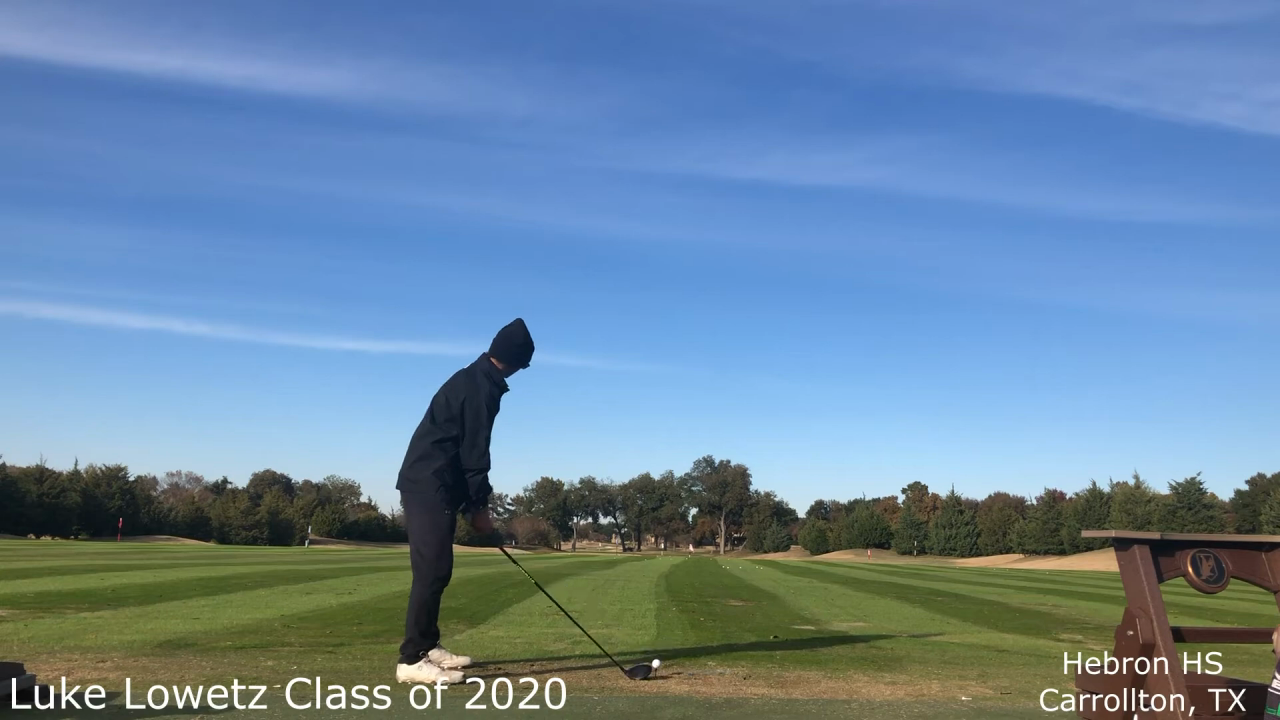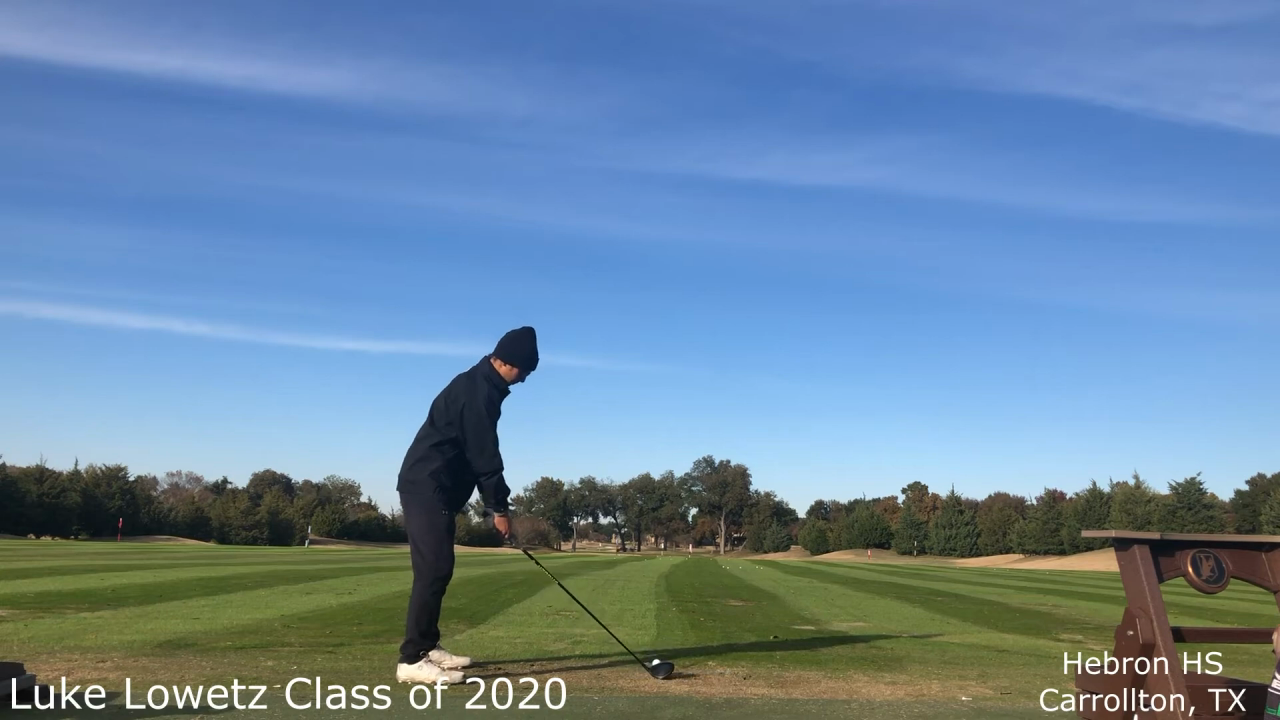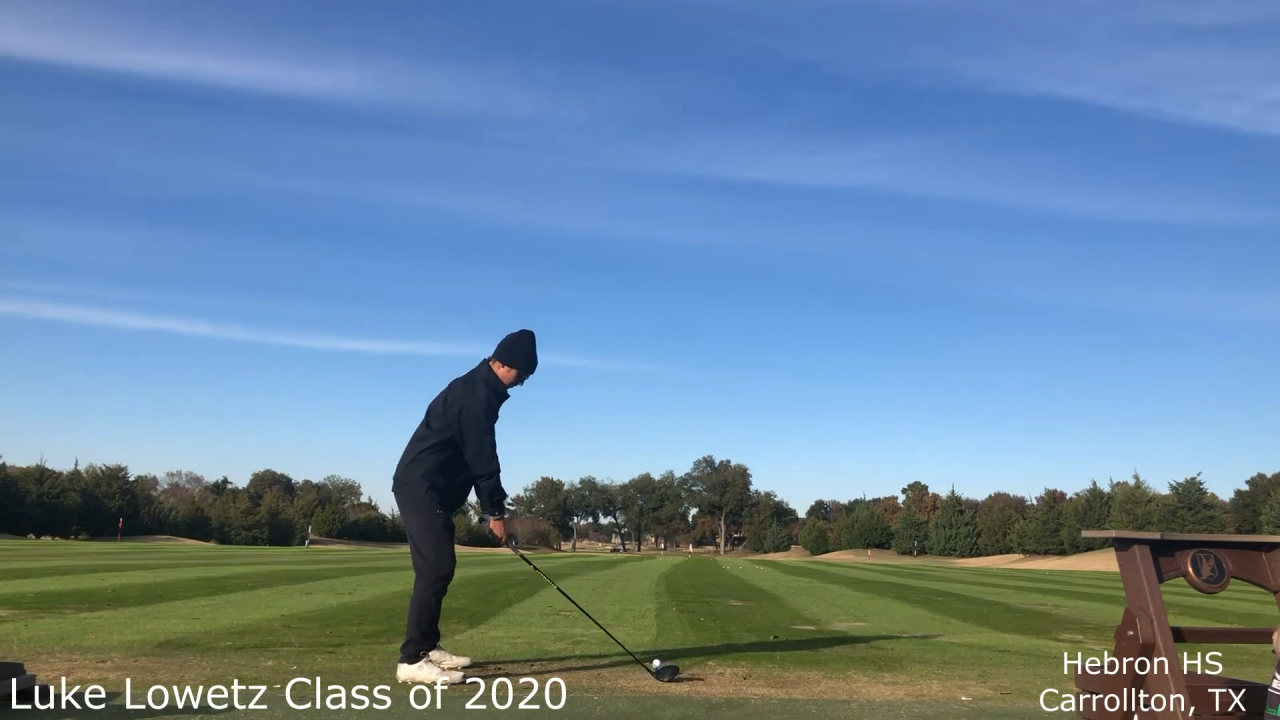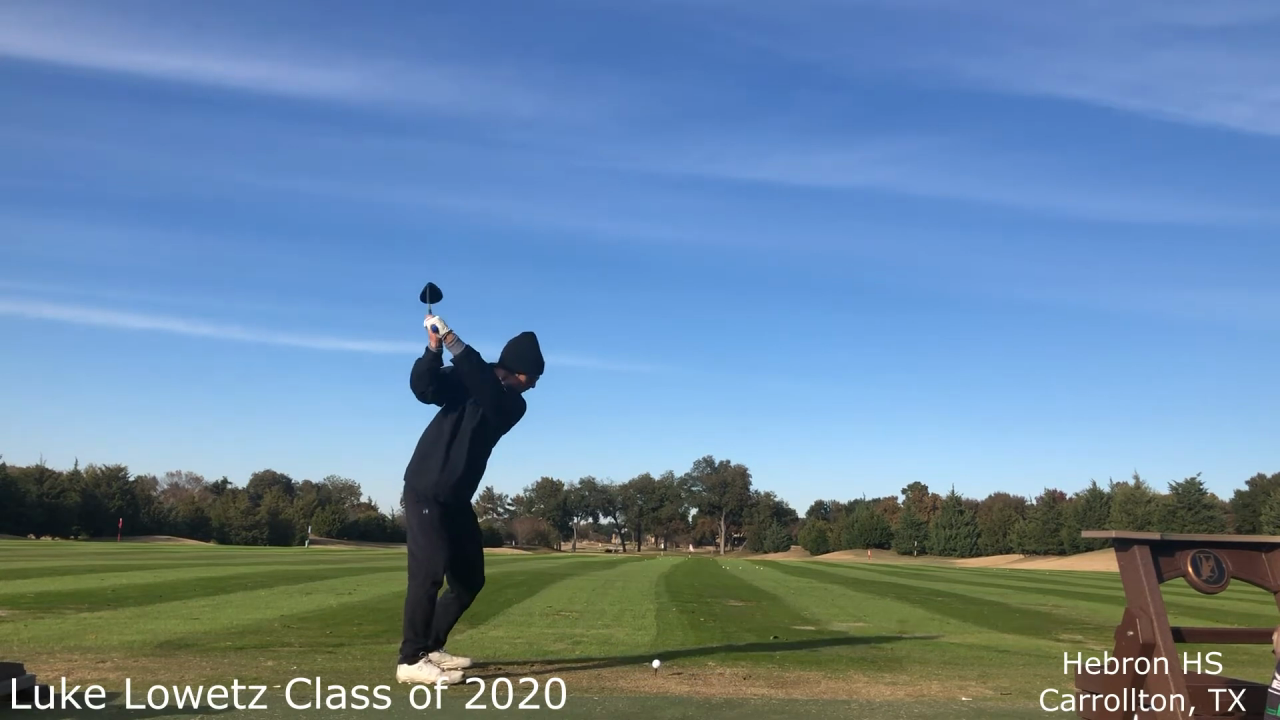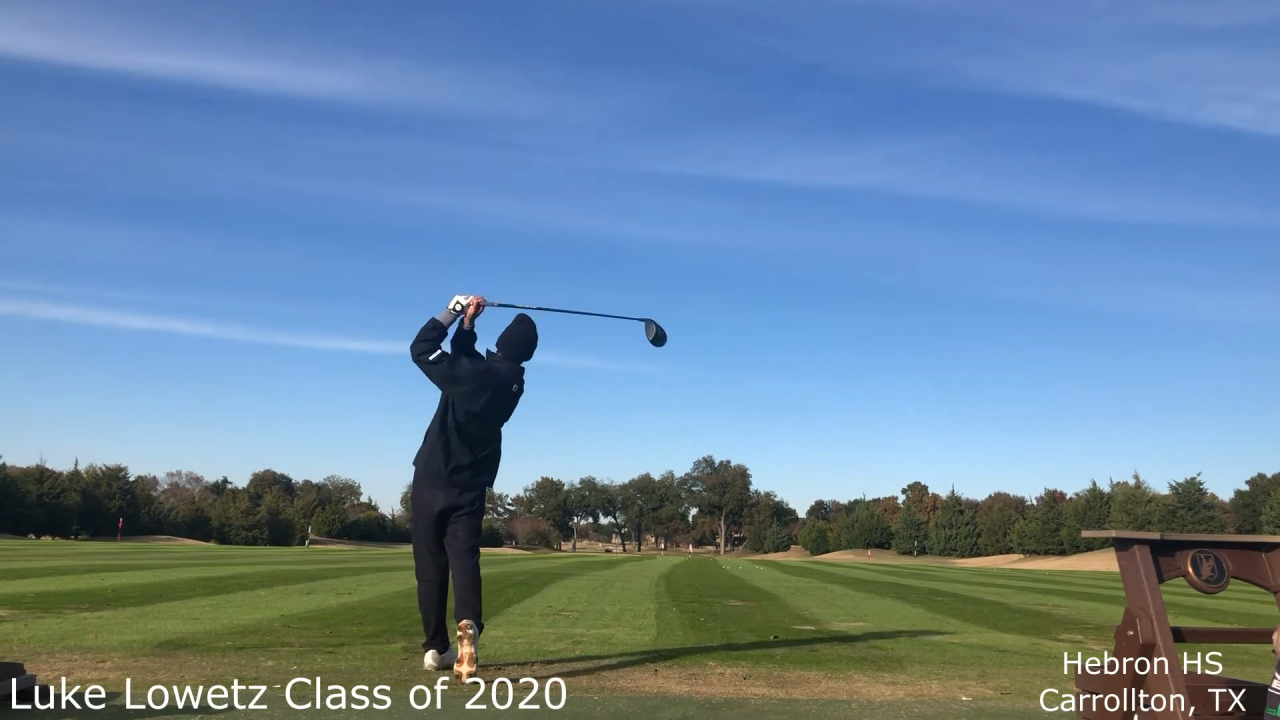
dt=1s
person 1, frame 1
left shoulder: (473, 381)
right shoulder: (481, 390)
right elbow: (474, 453)
left wrist: (473, 502)
right wrist: (480, 506)
left hip: (428, 484)
right hip: (431, 488)
left knee: (436, 569)
right knee: (432, 570)
left ankle: (427, 646)
right ankle: (412, 660)
person 1, frame 2
left shoulder: (478, 386)
right shoulder: (479, 393)
left elbow: (475, 454)
right elbow: (484, 456)
left wrist: (492, 503)
right wrist: (499, 508)
left hip: (431, 487)
right hip: (429, 488)
left knee: (437, 569)
right knee: (434, 570)
left ankle: (427, 647)
right ankle: (412, 659)
person 1, frame 3
left shoulder: (478, 390)
right shoulder: (476, 395)
left elbow: (477, 458)
right elbow: (481, 459)
left wrist: (488, 507)
right wrist: (495, 512)
left hip: (430, 488)
right hip: (423, 488)
left knee: (439, 568)
right knee: (435, 568)
left ankle: (428, 647)
right ankle: (412, 659)
person 1, frame 4
left shoulder: (513, 404)
right shoulder: (462, 379)
left elbow: (485, 384)
right elbow: (423, 386)
left wrist: (450, 340)
right wrist: (434, 348)
left hip: (457, 497)
right hip: (426, 489)
left knee: (469, 578)
right knee: (430, 571)
left ankle: (430, 647)
right ankle: (411, 660)
person 1, frame 5
left shoulder: (470, 374)
right shoulder: (513, 386)
left elbow: (421, 348)
left wrist: (456, 309)
right wrist: (469, 323)
left hip: (431, 483)
right hip: (470, 490)
left knee: (430, 566)
right knee: (465, 558)
left ankle: (436, 647)
right ankle: (468, 623)
